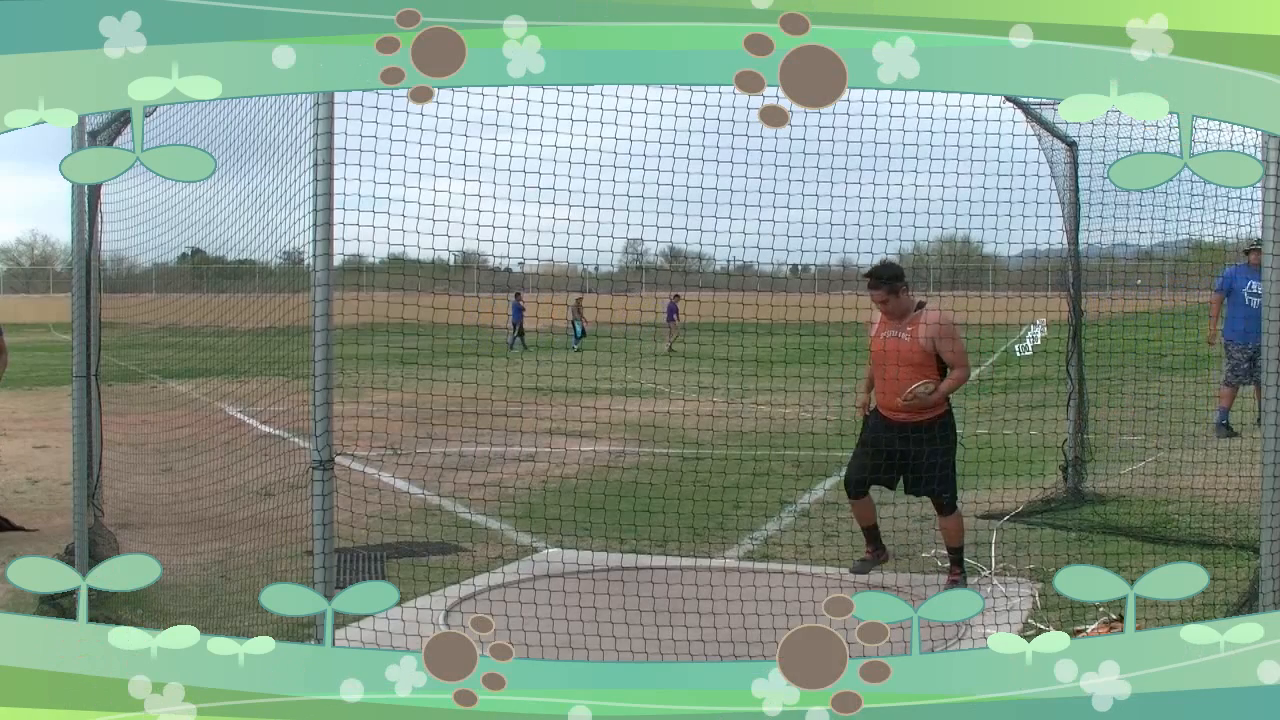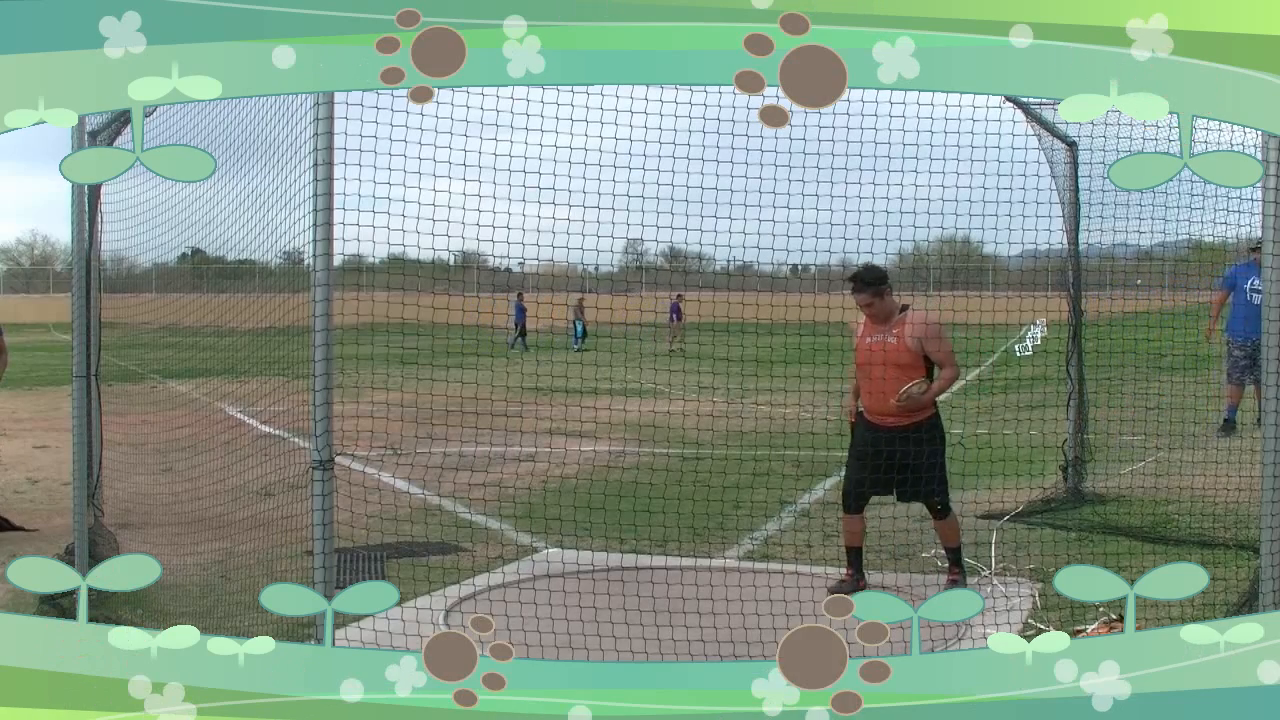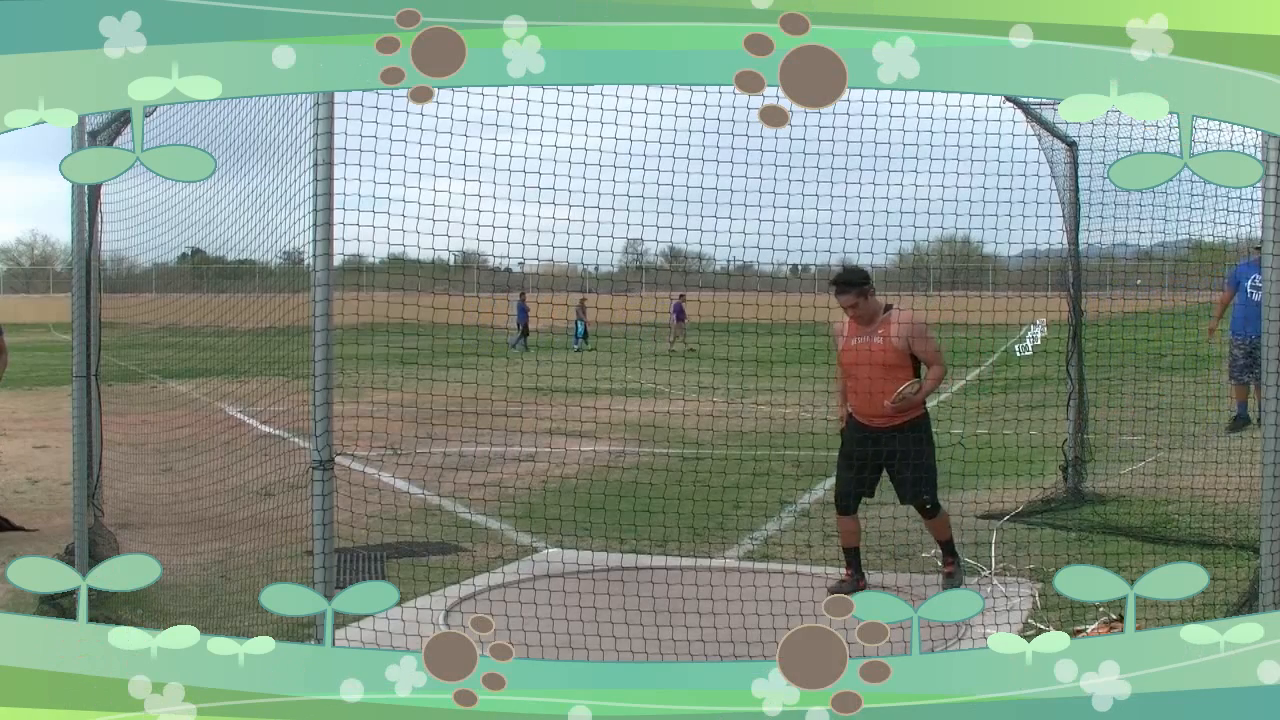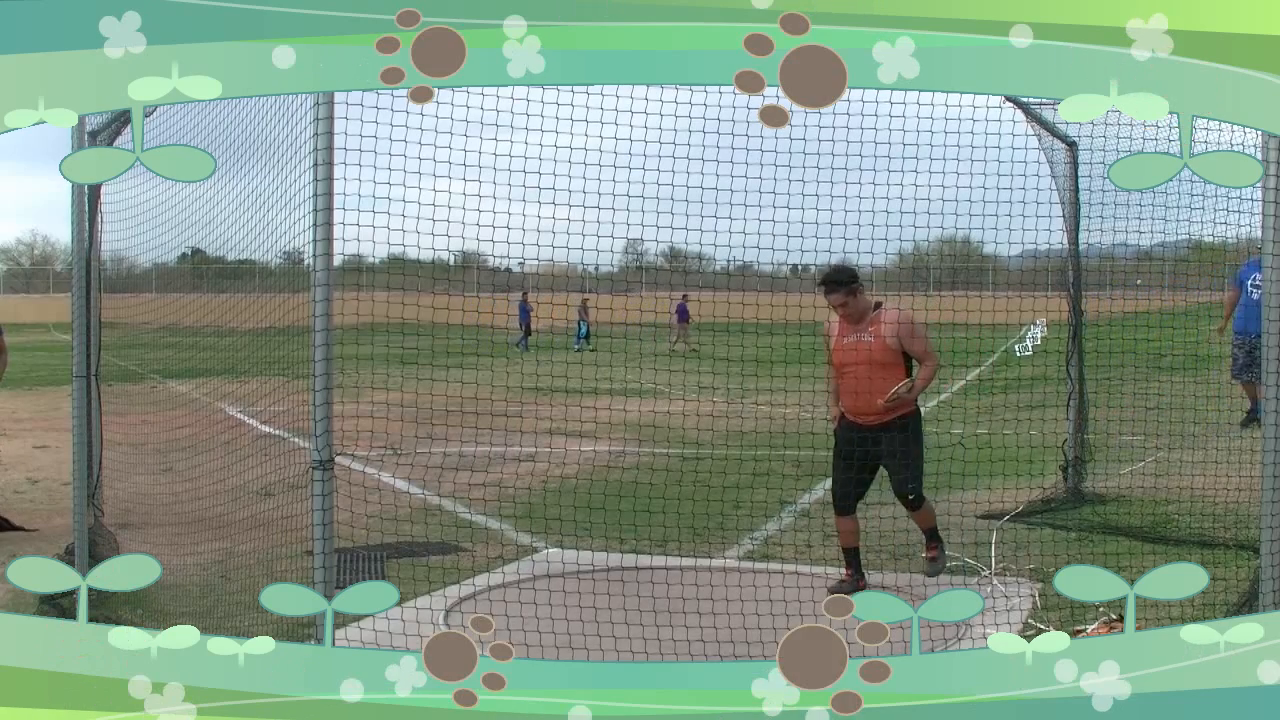
dt=0.1s
person 1, frame 1
left shoulder: (936, 322)
right shoulder: (878, 322)
left elbow: (961, 370)
left wrist: (933, 398)
right wrist: (866, 390)
left hip: (930, 426)
right hip: (884, 421)
left knee: (943, 500)
right knee: (854, 482)
left ankle: (957, 569)
right ankle: (875, 547)
person 1, frame 2
left shoulder: (921, 324)
right shoulder: (860, 327)
left elbow: (950, 368)
left wrist: (926, 398)
right wrist: (853, 400)
left hip: (918, 428)
right hip: (871, 428)
left knee: (937, 502)
right knee: (851, 497)
left ankle: (955, 569)
right ankle: (855, 574)
person 1, frame 3
left shoulder: (906, 324)
right shoulder: (841, 329)
left elbow: (938, 366)
left wrist: (918, 398)
right wrist: (842, 403)
left hip: (907, 428)
right hip: (860, 428)
left knee: (925, 501)
right knee: (844, 499)
left ankle: (951, 561)
right ankle: (854, 574)
person 1, frame 4
left shoulder: (898, 321)
right shoulder: (832, 328)
left elbow: (930, 362)
left wrist: (911, 395)
right wrist: (834, 403)
left hip: (898, 424)
right hip: (852, 427)
left knee: (908, 492)
right knee: (843, 500)
left ankle: (934, 544)
right ankle: (854, 573)
person 2, frame 1
right shoulder: (1233, 272)
right elbow: (1217, 300)
right wrist: (1213, 327)
left hip: (1263, 337)
right hip: (1237, 337)
left knee: (1263, 379)
right knee: (1233, 380)
left ankle: (1264, 417)
right ankle: (1221, 422)
person 2, frame 2
right shoulder: (1239, 269)
right elbow: (1221, 296)
right wrist: (1213, 322)
right hip: (1239, 333)
left knee: (1263, 378)
right knee: (1237, 376)
left ankle: (1264, 417)
right ankle: (1229, 419)
person 2, frame 3
right shoulder: (1243, 267)
right elbow: (1227, 294)
right wrist: (1216, 319)
right hip: (1241, 331)
left knee: (1262, 376)
right knee: (1239, 374)
right ankle: (1241, 415)
person 2, frame 4
right shoulder: (1248, 266)
right elbow: (1234, 293)
right wrist: (1225, 320)
right hip: (1242, 329)
left knee: (1262, 375)
right knee: (1241, 372)
right ankle: (1255, 408)
